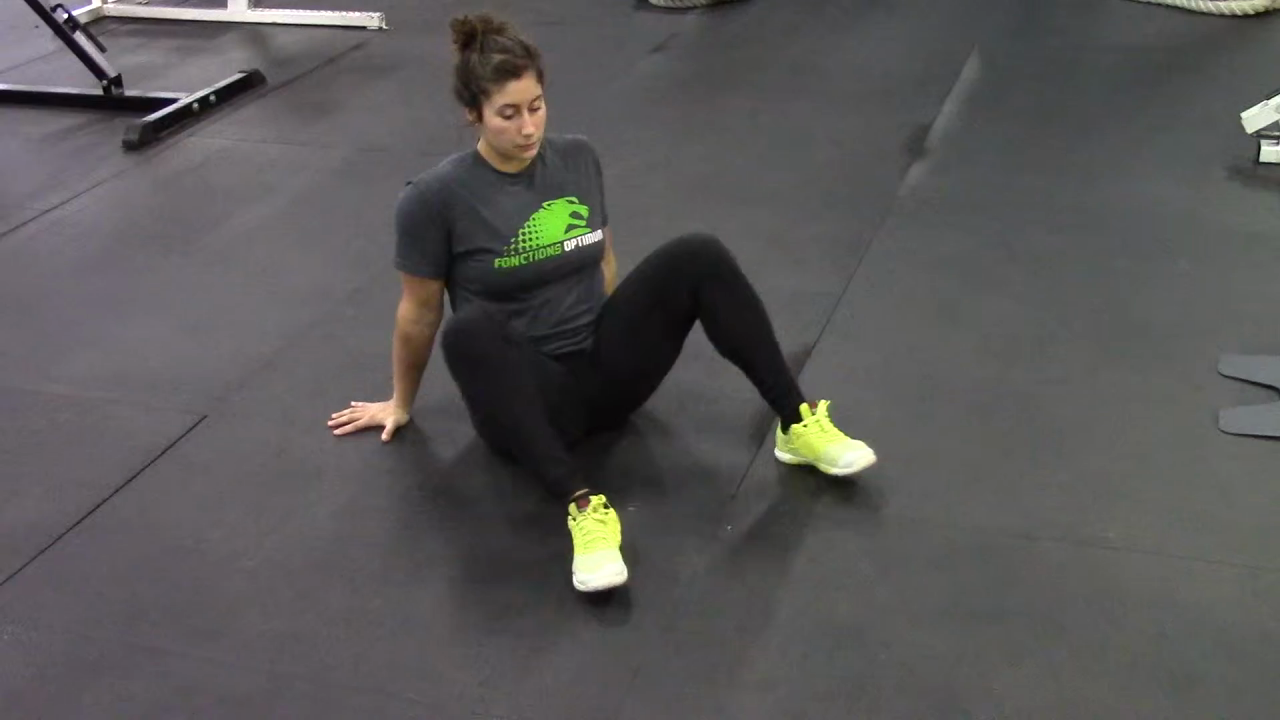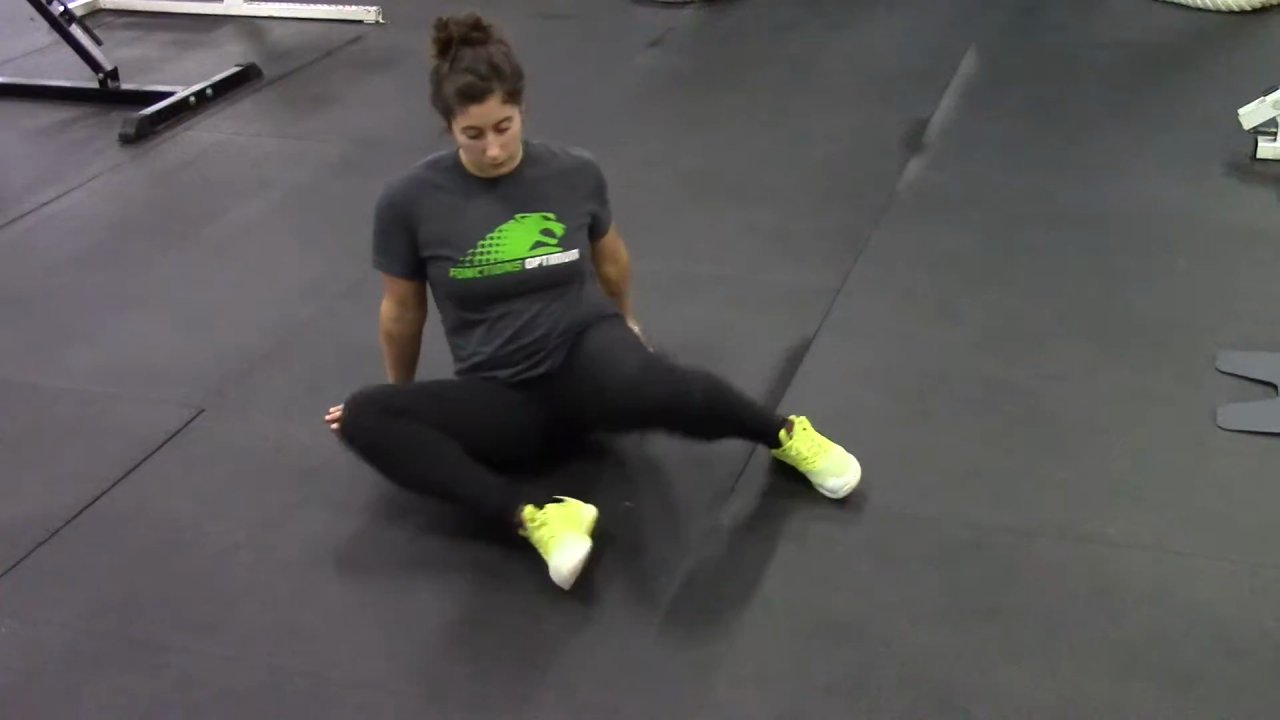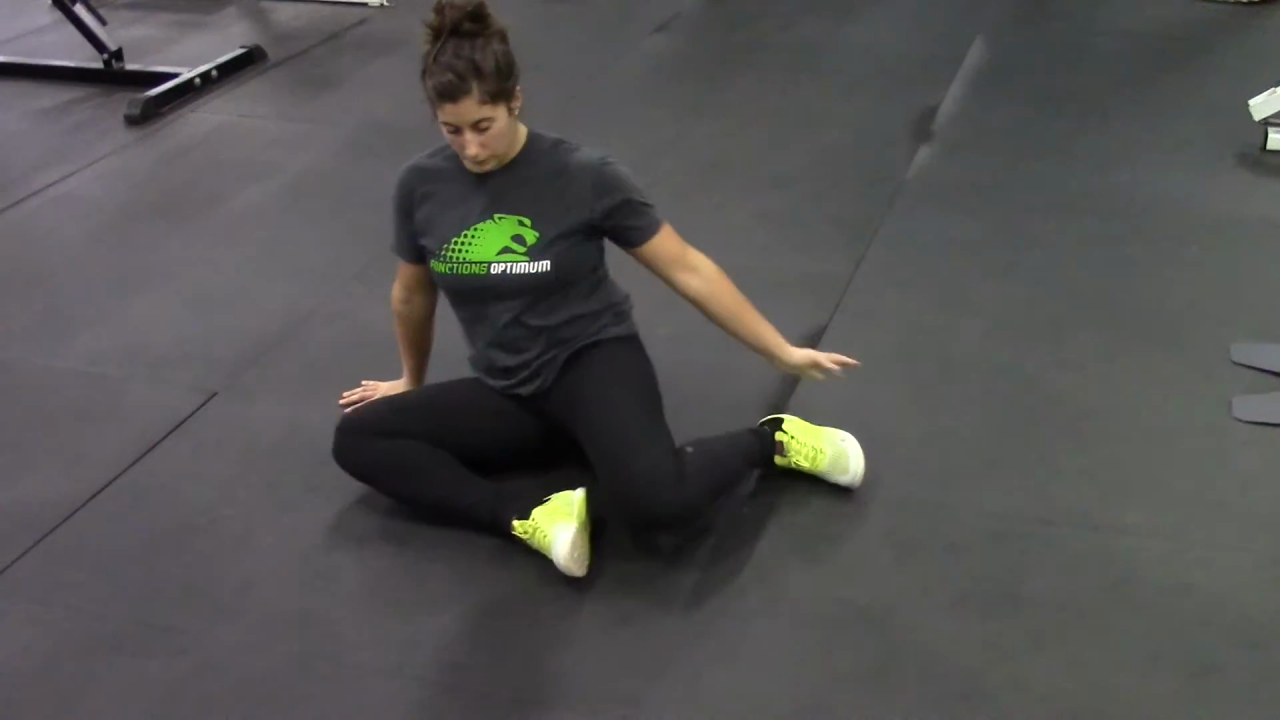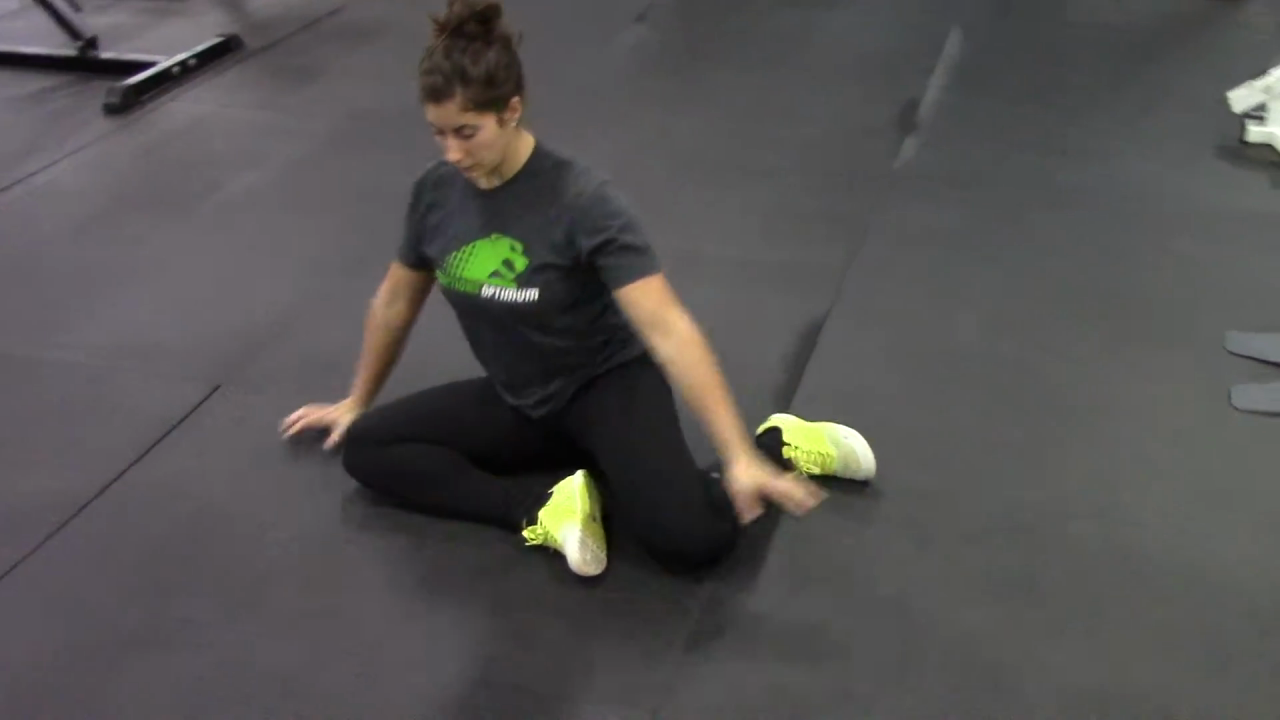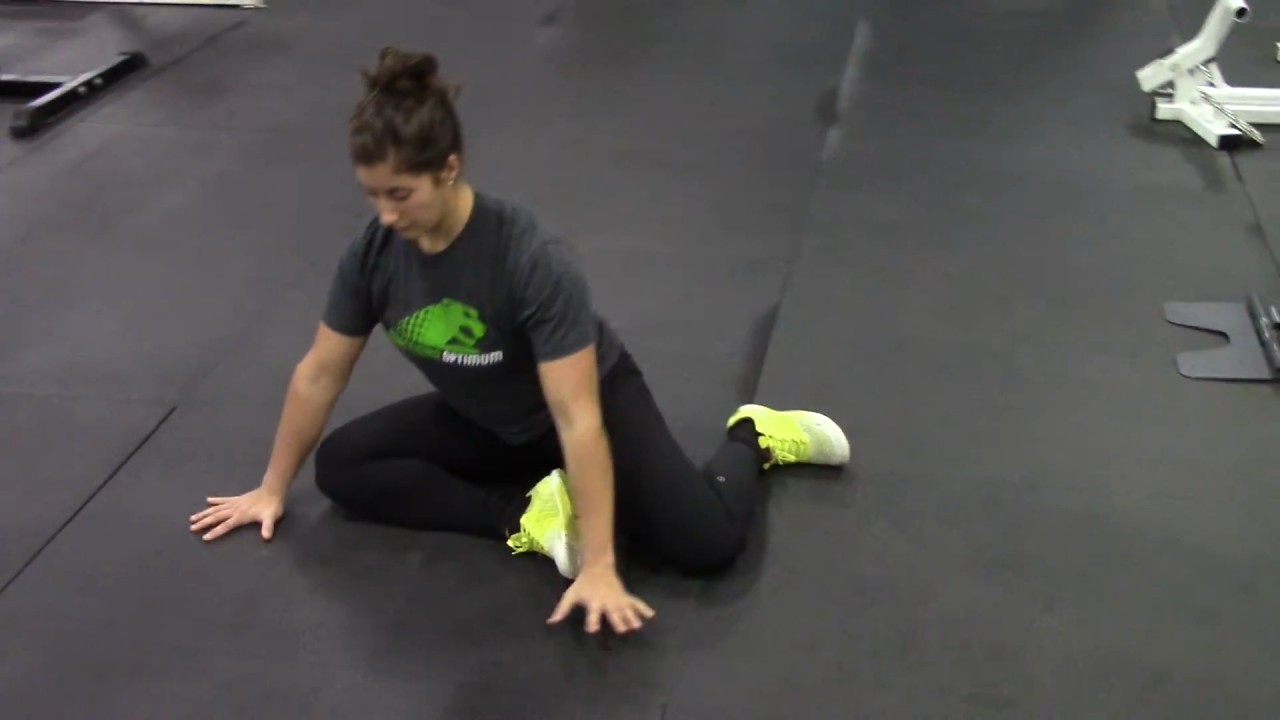
dt=0.4s
person 1, frame 1
left shoulder: (578, 157)
right shoulder: (436, 197)
right elbow: (419, 312)
right wrist: (401, 403)
left hip: (607, 370)
right hip: (526, 393)
left knee: (699, 256)
right knee: (470, 330)
left ankle: (798, 424)
right ankle: (582, 505)
person 1, frame 2
left shoulder: (574, 172)
right shoulder: (410, 200)
right elbow: (401, 311)
left wrist: (624, 317)
right wrist: (399, 395)
left hip: (584, 367)
right hip: (502, 401)
left knee: (651, 392)
right knee: (361, 419)
left ankle: (784, 434)
right ankle: (534, 516)
person 1, frame 3
left shoulder: (583, 176)
right shoulder: (420, 184)
left elbow: (684, 267)
right elbow: (412, 294)
left wrist: (780, 350)
right wrist: (413, 380)
left hip: (592, 360)
right hip: (507, 394)
left knee: (658, 504)
right knee: (357, 438)
left ankle: (771, 439)
right ankle: (529, 512)
person 1, frame 4
left shoulder: (581, 203)
right shoulder: (435, 191)
left elbow: (667, 328)
right elbow: (396, 300)
left wrist: (739, 457)
right wrist: (356, 401)
left hip: (605, 382)
right hip: (516, 402)
left knee: (688, 538)
right knee: (365, 449)
left ankle: (774, 446)
right ankle: (544, 507)
person 1, frame 5
left shoulder: (533, 260)
right shoulder: (375, 251)
left elbow: (578, 421)
right elbow: (320, 375)
left wrist: (599, 569)
right wrist: (271, 489)
left hip: (591, 398)
right hip: (484, 424)
left knee: (704, 543)
right knee: (340, 467)
left ankle: (751, 439)
right ankle: (524, 513)
